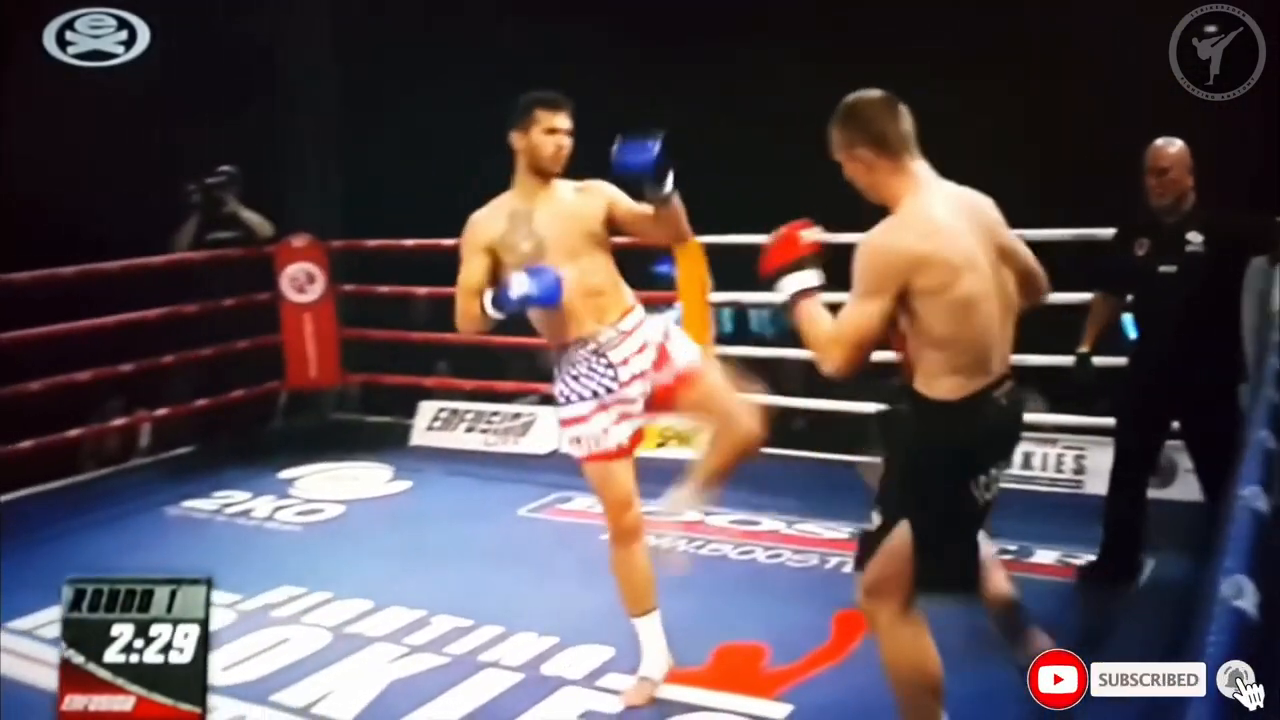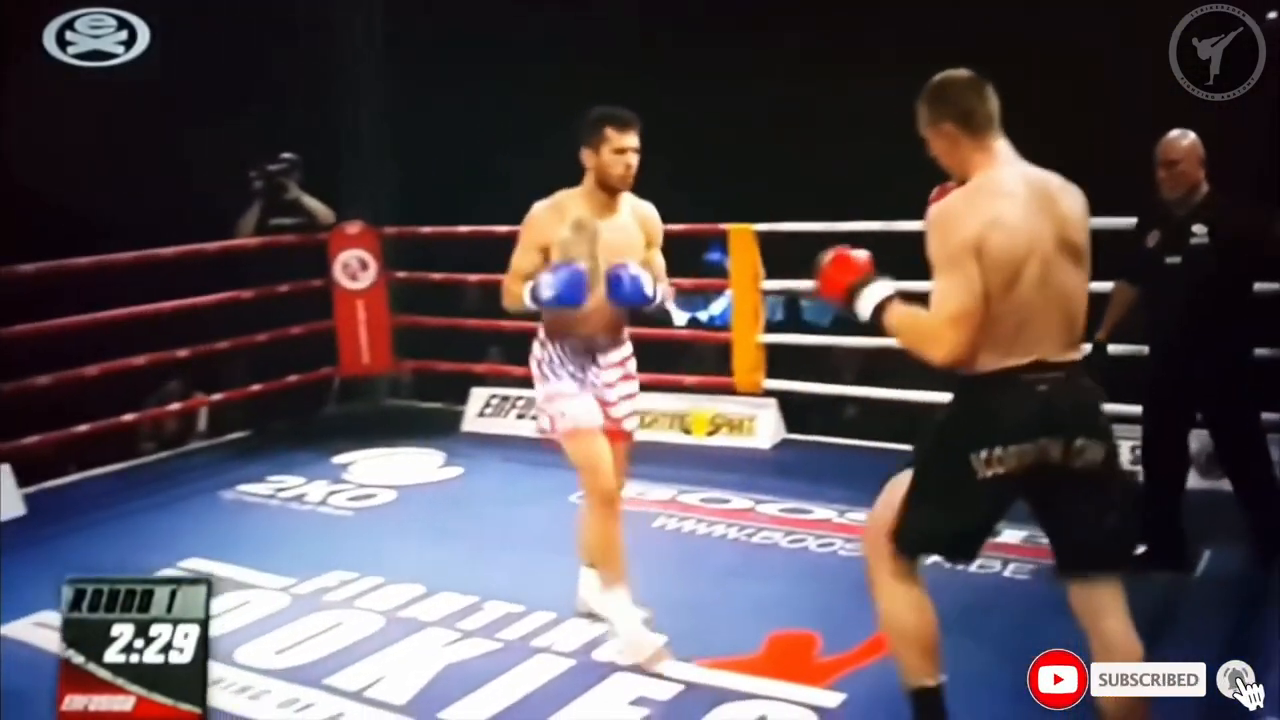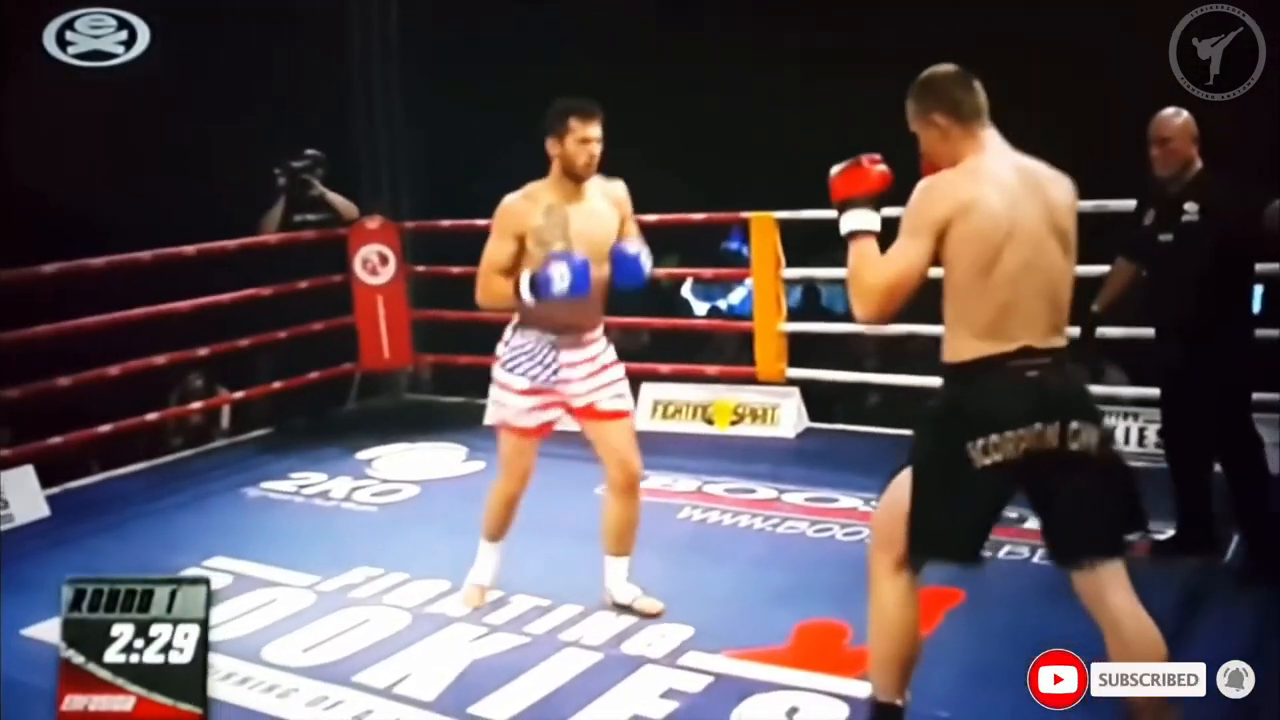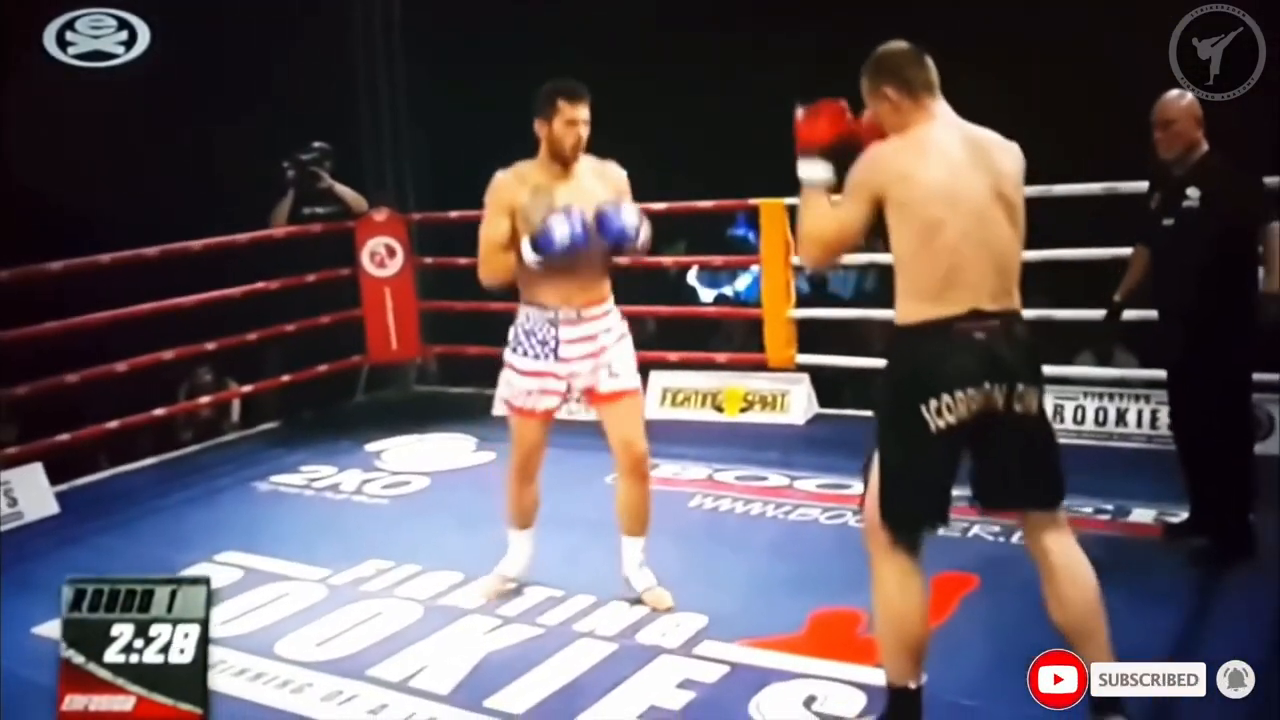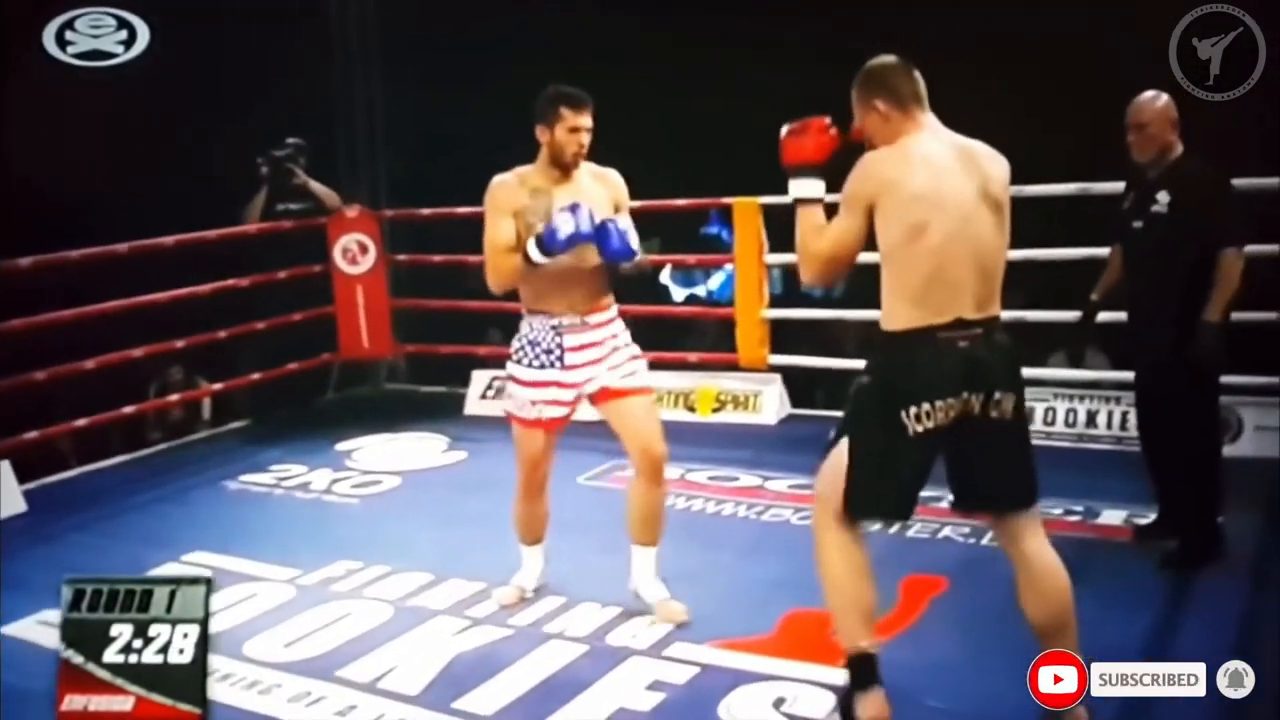
dt=0.3s
person 1, frame 1
left shoulder: (891, 243)
right shoulder: (979, 205)
left elbow: (837, 359)
right elbow: (1035, 287)
left wrist: (796, 281)
left hip: (950, 427)
right hip: (996, 403)
left knee: (885, 592)
person 1, frame 2
left shoulder: (958, 214)
right shoulder: (1070, 199)
left elbow: (948, 343)
left wrist: (869, 293)
left hip: (993, 411)
right hip: (1071, 405)
left knee: (887, 548)
right knee: (1100, 595)
person 1, frame 3
left shoulder: (941, 193)
right shoulder: (1058, 186)
left elbow: (872, 303)
left wrist: (857, 213)
left hip: (982, 400)
right hip: (1058, 390)
left knee: (891, 552)
right knee: (1105, 581)
person 1, frame 4
left shoulder: (886, 160)
right shoulder: (1007, 153)
left elbow: (816, 251)
left wrist: (814, 162)
left hip: (930, 359)
right hip: (1007, 350)
left knee: (891, 539)
right knee: (1049, 531)
person 1, frame 5
left shoulder: (877, 169)
right shoulder: (993, 163)
left elbow: (818, 270)
left wrist: (804, 180)
left hip: (914, 364)
right hip: (987, 354)
left knee: (833, 511)
right knee: (1021, 530)
person 2, frame 1
left shoulder: (593, 196)
right shoulder: (485, 225)
left elbow: (674, 237)
right elbow: (464, 317)
left wrist: (661, 185)
right wrist: (503, 298)
left hip: (644, 337)
right hip: (582, 369)
left knee: (743, 428)
right knee: (624, 521)
right ankle: (653, 655)
person 2, frame 2
left shoulder: (645, 216)
right shoulder: (548, 217)
left elbow: (662, 288)
right elbow: (510, 294)
left wrist: (650, 292)
right wrist: (540, 296)
left hip: (615, 357)
right hip: (564, 360)
left knee: (607, 489)
right knee: (604, 489)
left ankle: (594, 590)
right ankle: (625, 612)
person 2, frame 3
left shoulder: (615, 198)
right shoulder: (519, 209)
left elbow: (631, 265)
right elbow: (485, 291)
left wrist: (636, 266)
right wrist: (534, 287)
left hip: (591, 349)
right hip: (532, 351)
left knee: (627, 472)
right knee: (513, 479)
left ankle: (618, 582)
right ankle: (485, 564)
person 2, frame 4
left shoulder: (608, 176)
right shoulder: (508, 185)
left elbow: (640, 244)
right elbow: (488, 273)
left wrist: (630, 234)
right wrist: (536, 246)
left hip: (603, 329)
right hip: (538, 332)
left knee: (634, 455)
right knee: (525, 459)
left ankle: (636, 568)
right ankle: (517, 556)
person 2, frame 5
left shoulder: (608, 182)
right shoulder: (508, 190)
left elbow: (633, 256)
right elbow: (497, 278)
left wrist: (627, 248)
right wrist: (543, 244)
left hip: (604, 333)
right hip: (542, 340)
left knee: (650, 454)
right knee: (532, 472)
left ankle: (647, 579)
right ankle: (530, 570)
person 3, frame 1
left shoulder: (1222, 228)
right shoulder: (1133, 233)
right elbow: (1109, 294)
right wrist: (1086, 346)
left hip: (1208, 375)
right hip: (1148, 371)
left knee: (1219, 472)
right knee: (1128, 468)
right ankle: (1119, 560)
person 3, frame 2
left shoulder: (1231, 220)
right shoulder: (1152, 224)
right elbow: (1131, 282)
right wrist: (1103, 333)
left hip: (1222, 365)
right hip: (1167, 363)
right knee: (1160, 458)
right ankle: (1166, 546)
person 3, frame 3
left shoulder: (1225, 195)
right shoulder: (1152, 202)
right elbow: (1130, 259)
right wrist: (1098, 307)
left hip: (1223, 343)
right hip: (1175, 342)
left knee: (1233, 440)
right knee: (1182, 440)
right ankle: (1196, 530)
person 3, frame 4
left shoulder: (1230, 179)
right shoulder: (1161, 184)
right wrist: (1120, 297)
left hip: (1224, 328)
right hip: (1179, 327)
left knee: (1226, 428)
right knee: (1189, 425)
left ankle: (1234, 532)
right ankle: (1205, 513)
person 3, frame 5
left shoulder: (1203, 182)
right shoulder: (1137, 184)
left elbow: (1230, 253)
left wrist: (1212, 319)
right wrist: (1098, 295)
left hip: (1189, 333)
right hip: (1148, 329)
left knee: (1193, 431)
right knee: (1155, 426)
left ankle: (1202, 535)
right ankle: (1173, 514)
